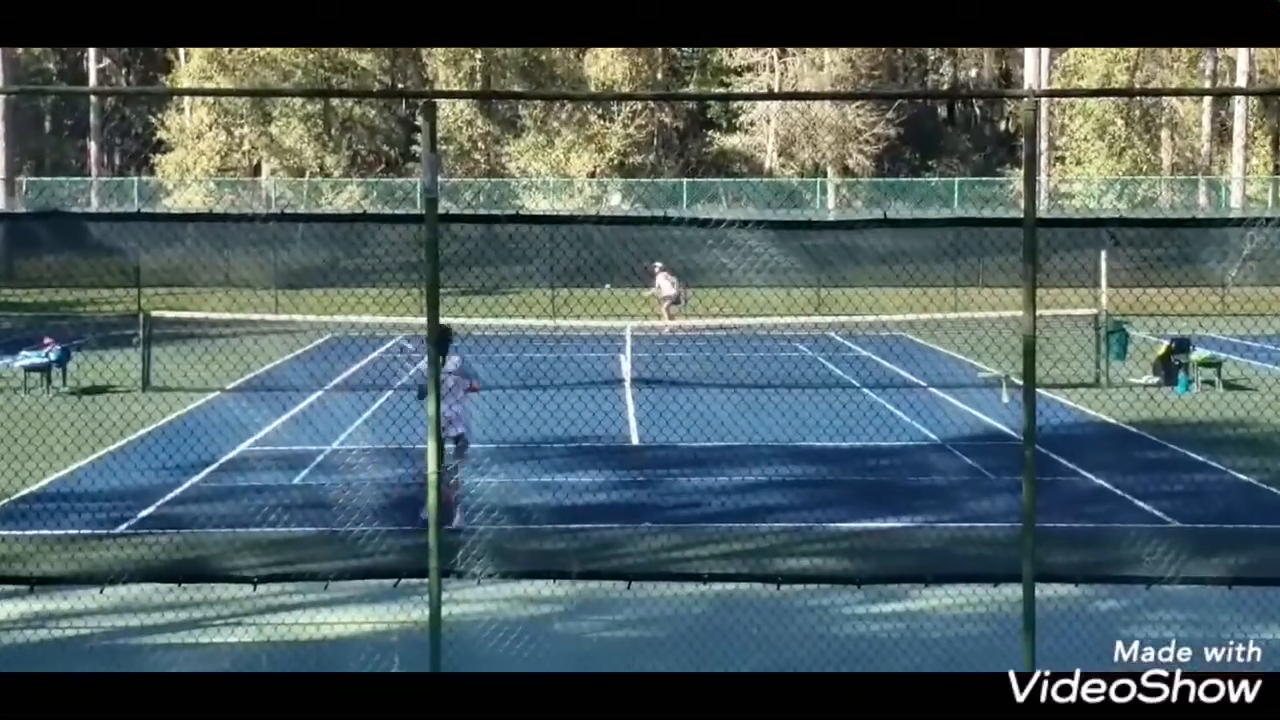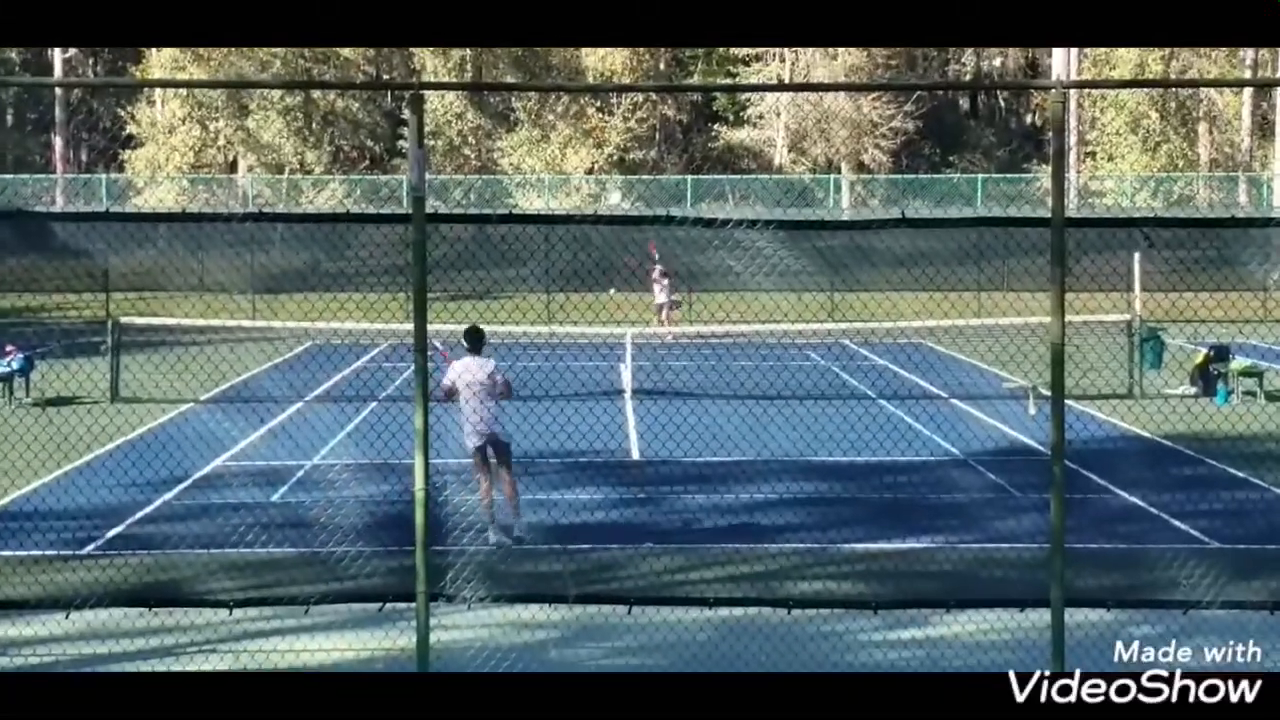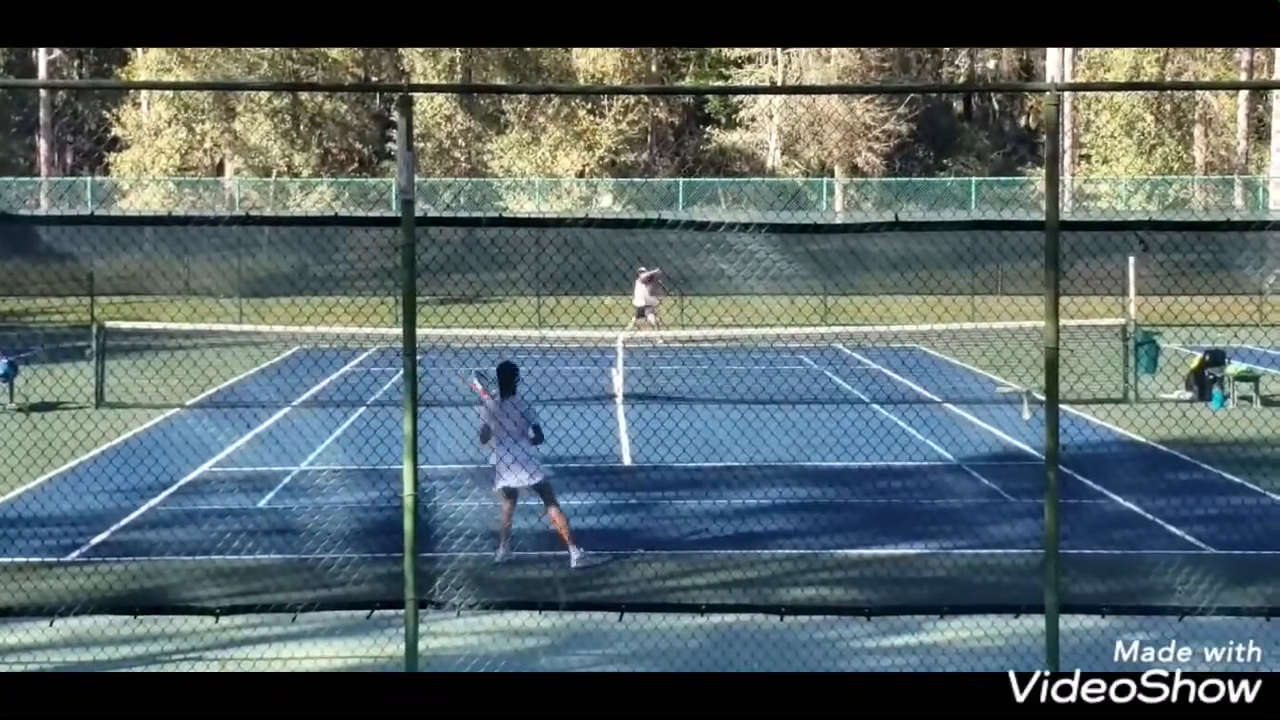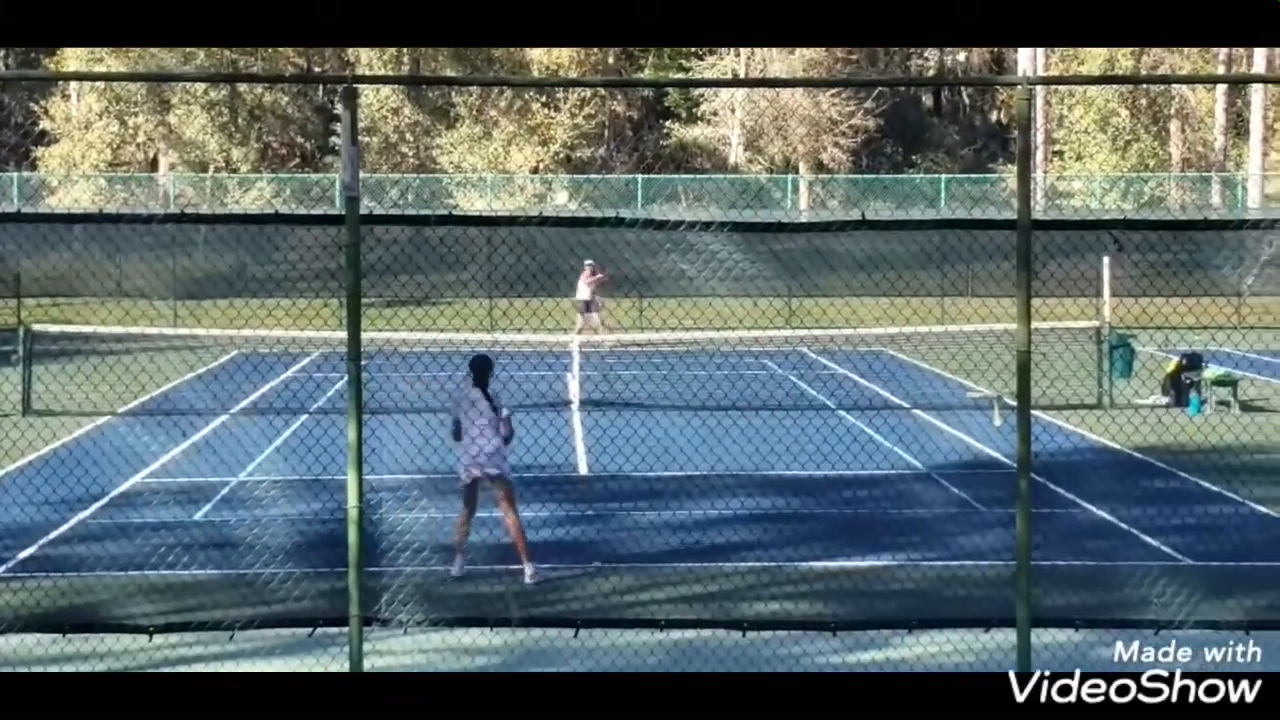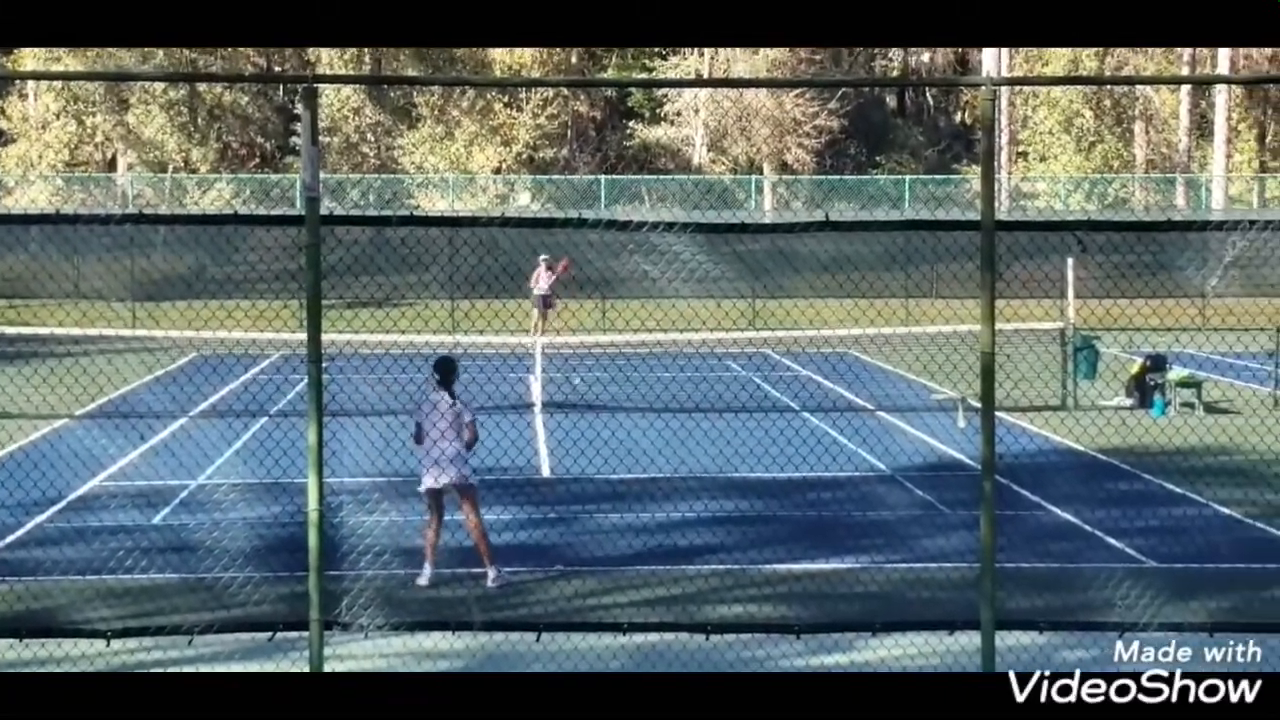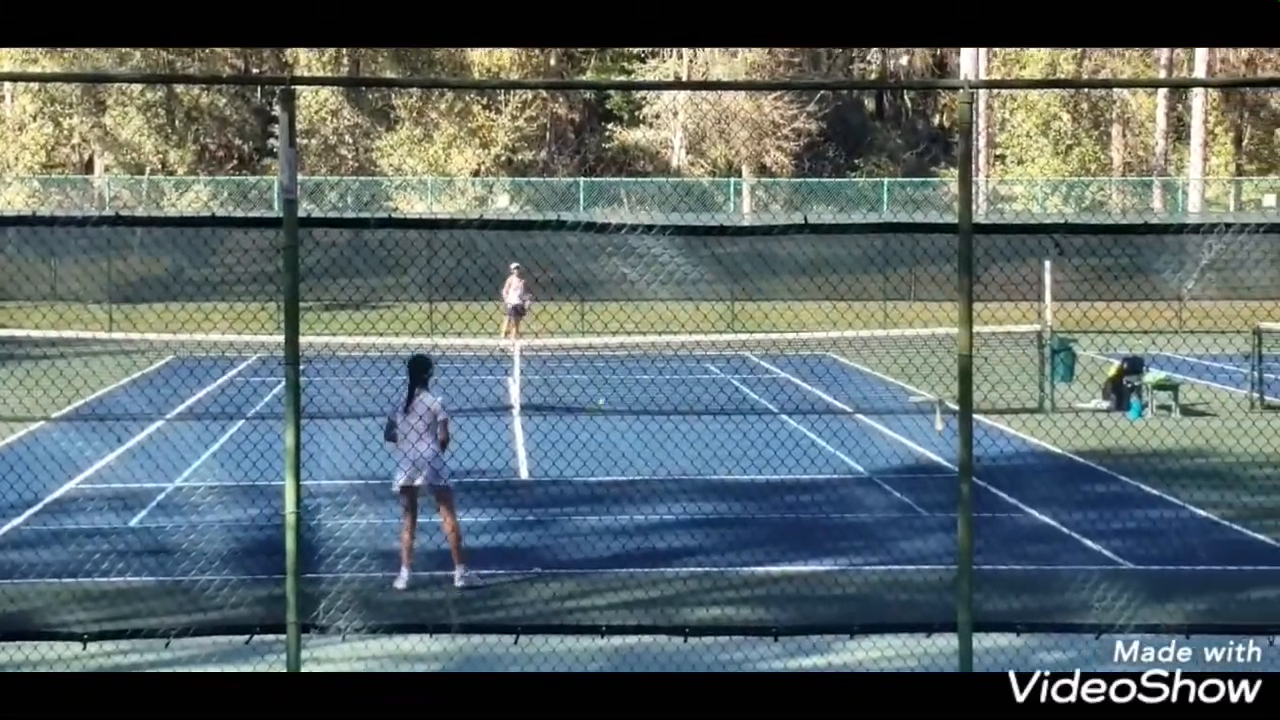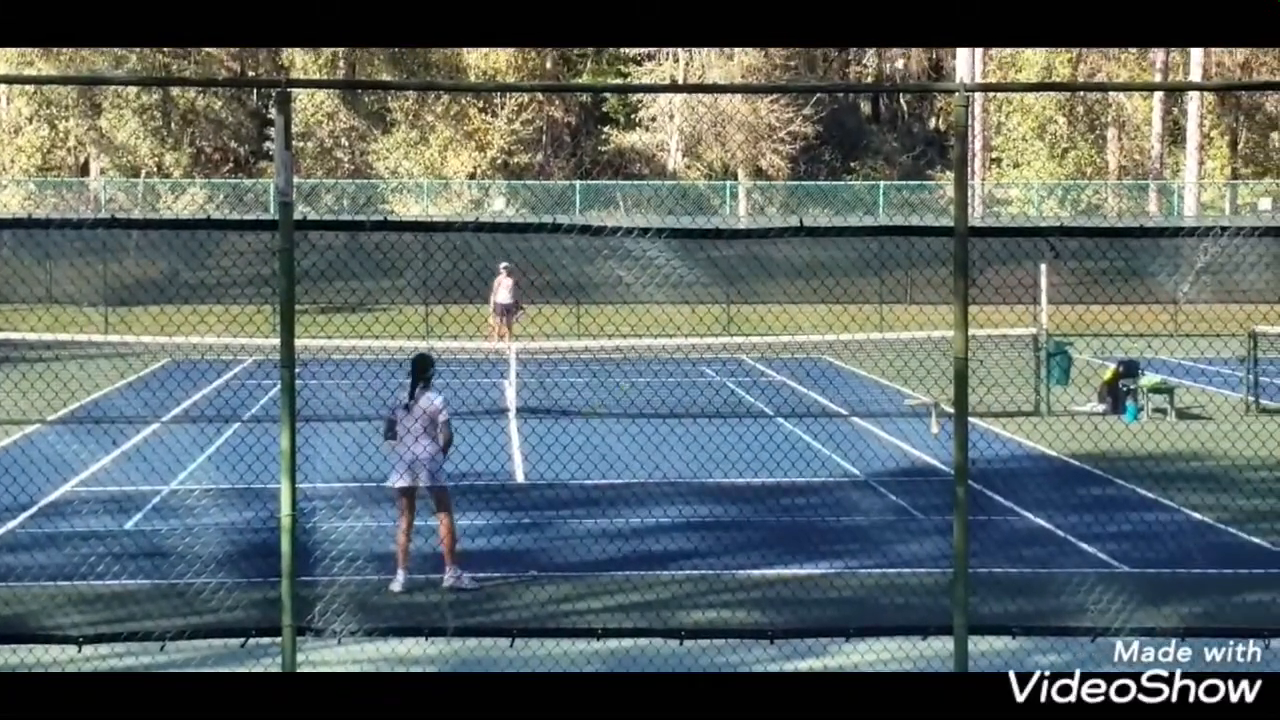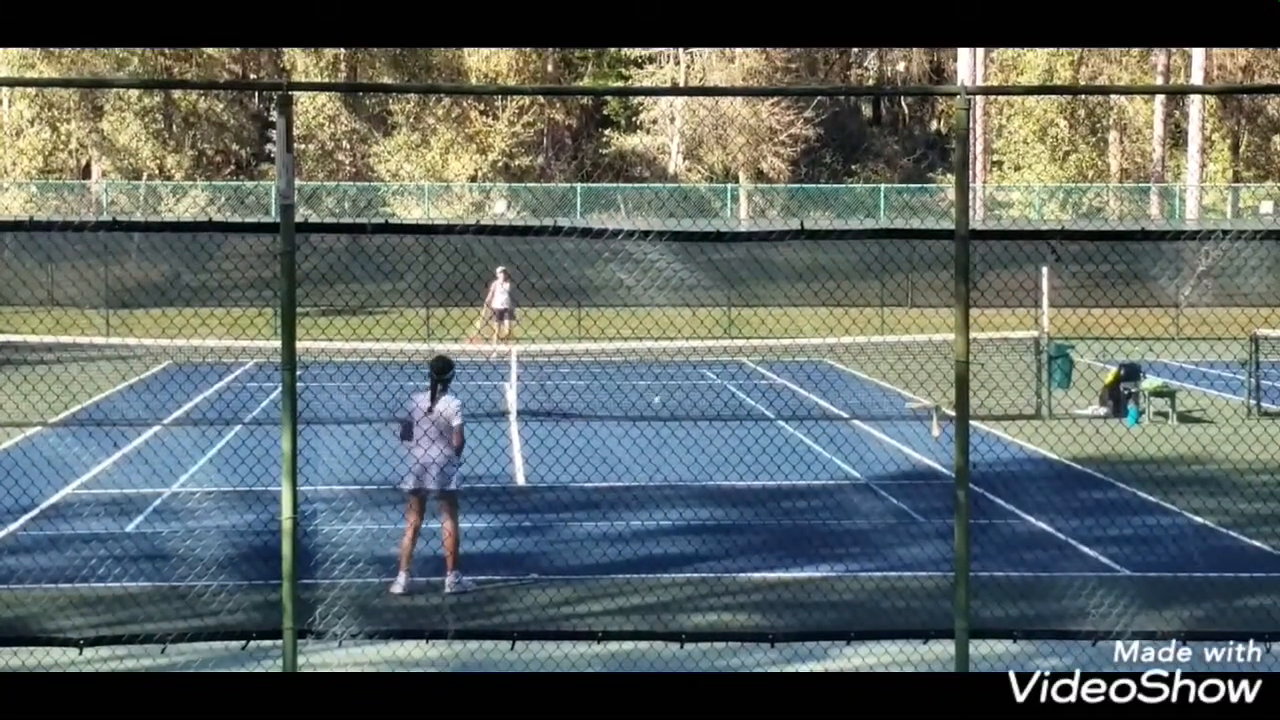
dt=0.2s
person 1, frame 1
right shoulder: (459, 362)
left elbow: (421, 394)
right elbow: (476, 386)
left hip: (439, 418)
right hip: (457, 416)
left knee: (438, 465)
right knee: (457, 463)
right ankle: (453, 511)
person 1, frame 2
left shoulder: (456, 367)
right shoulder: (490, 365)
left elbow: (446, 395)
right elbow: (507, 392)
left hip: (471, 425)
right hip: (493, 422)
left knee: (484, 477)
right knee: (506, 472)
left ankle: (493, 529)
right ankle: (517, 521)
person 1, frame 3
left shoulder: (489, 407)
right shoulder: (524, 406)
left elbow: (483, 439)
right elbow: (539, 438)
left hip: (504, 464)
right hip: (528, 461)
left knee: (508, 502)
right knee: (552, 506)
left ankle: (503, 548)
right ankle: (573, 551)
person 1, frame 4
left shoulder: (461, 400)
right shoulder: (494, 398)
left elbow: (456, 434)
right elbow: (508, 432)
left hip: (468, 459)
right hip: (493, 456)
left knee: (468, 510)
right knee: (510, 513)
left ankle: (459, 561)
right ankle: (527, 567)
person 1, frame 5
left shoulder: (424, 403)
right shoulder: (459, 402)
left elbow: (417, 438)
right elbow: (472, 436)
left hip: (430, 464)
right hip: (455, 461)
left knee: (434, 518)
right knee: (472, 516)
left ankle: (427, 570)
right ankle: (491, 570)
person 1, frame 6
left shoulder: (399, 403)
right shoulder: (434, 401)
left elbow: (388, 435)
right elbow: (444, 436)
left hip: (405, 465)
right hip: (431, 462)
left knee: (409, 519)
right knee: (449, 516)
left ankle: (404, 574)
right ankle: (460, 571)
person 1, frame 7
left shoulder: (399, 401)
right shoulder: (437, 400)
left elbow: (388, 434)
right elbow: (447, 436)
right wrist: (442, 453)
left hip: (403, 464)
right hip: (430, 462)
left knee: (405, 521)
right knee: (445, 517)
left ankle: (401, 576)
right ankle: (451, 572)
person 1, frame 8
left shoulder: (416, 401)
right shoulder: (453, 404)
left elbow: (404, 434)
right elbow: (458, 441)
right wrist: (456, 455)
left hip: (417, 466)
right hip: (443, 467)
left knee: (413, 523)
right knee: (450, 521)
left ankle: (403, 578)
right ankle: (452, 577)
